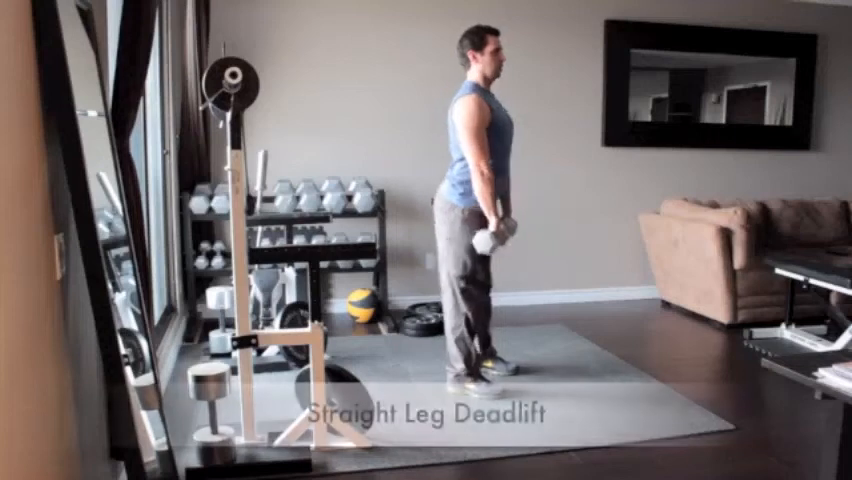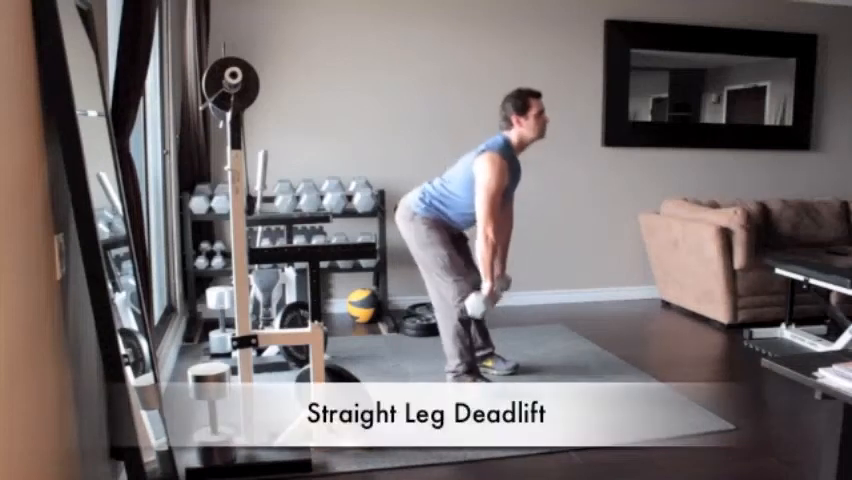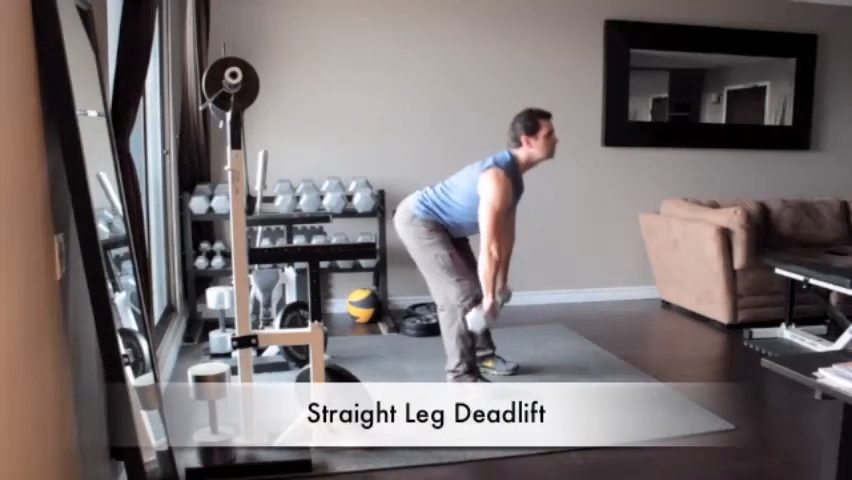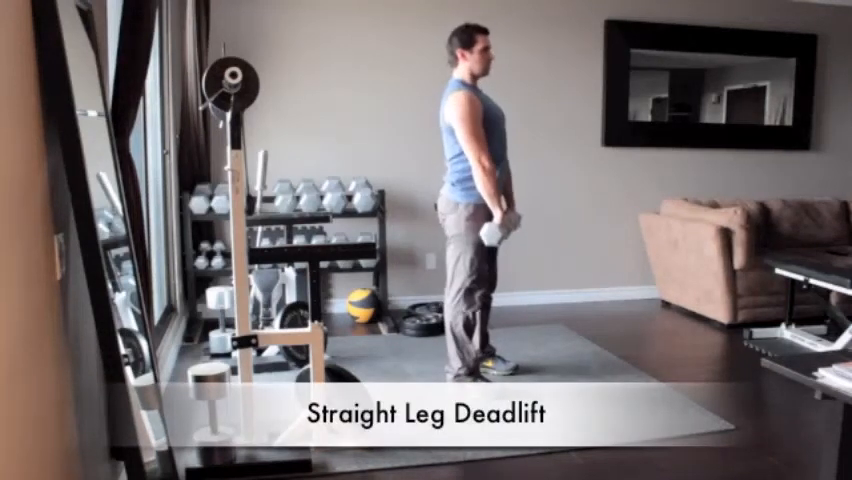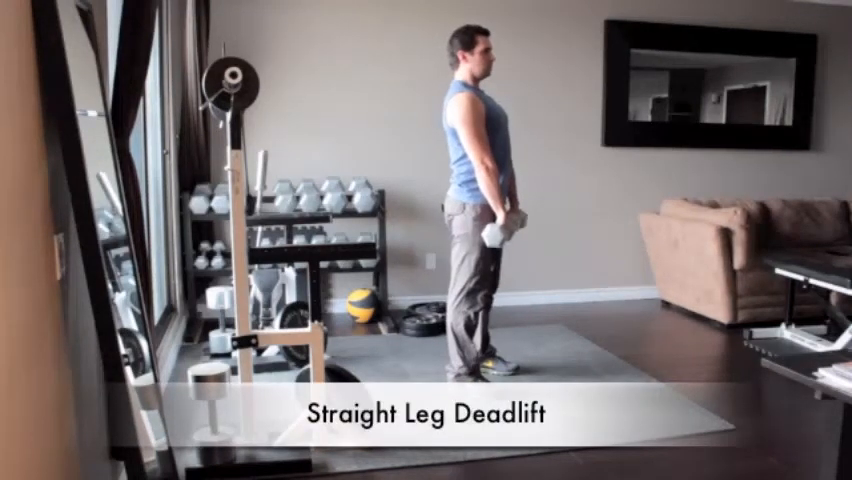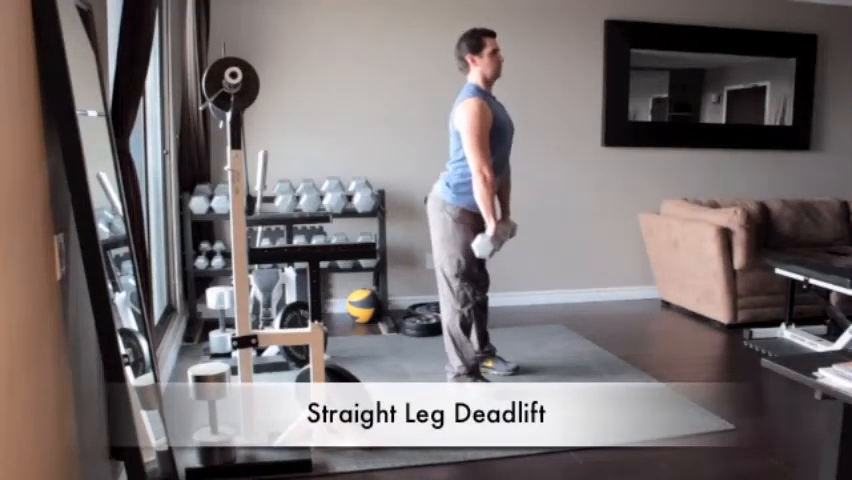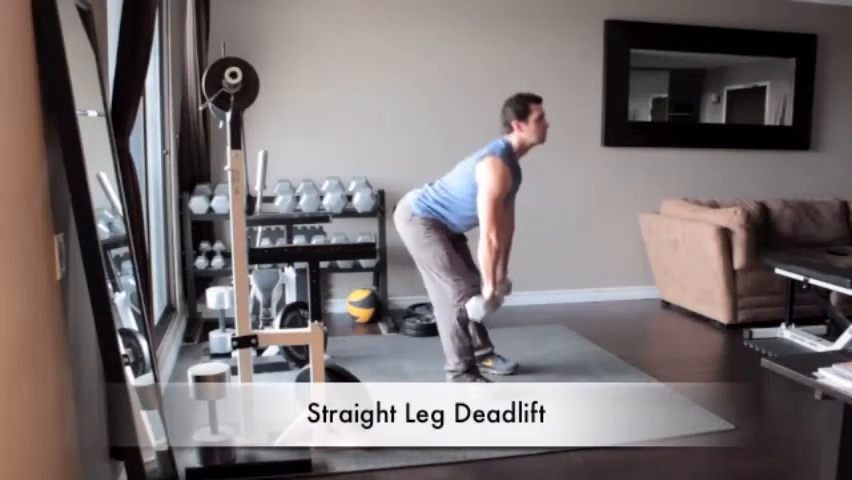
dt=0.7s
person 1, frame 1
left shoulder: (487, 98)
right shoulder: (471, 102)
left elbow: (499, 163)
right elbow: (480, 169)
left wrist: (506, 210)
right wrist: (492, 218)
left hip: (477, 207)
right hip: (460, 208)
left knee: (480, 287)
right knee: (462, 289)
left ankle: (482, 354)
right ankle: (461, 374)
person 1, frame 2
left shoulder: (510, 158)
right shoulder: (495, 161)
left elbow: (504, 218)
right elbow: (486, 231)
left wrist: (499, 269)
right wrist: (489, 281)
left hip: (443, 220)
right hip: (419, 217)
left knee: (472, 286)
right knee: (456, 292)
left ankle: (482, 354)
right ankle: (461, 374)
person 1, frame 3
left shoulder: (514, 173)
right shoulder: (499, 179)
left elbow: (505, 233)
right elbow: (489, 248)
left wrist: (501, 283)
right wrist: (489, 296)
left hip: (442, 223)
right hip: (418, 221)
left knee: (474, 286)
right knee: (460, 293)
left ankle: (483, 355)
right ankle: (462, 375)
person 1, frame 4
left shoulder: (475, 95)
right shoulder: (461, 98)
left elbow: (498, 158)
right elbow: (479, 162)
left wrist: (509, 204)
right wrist: (498, 210)
left hip: (480, 205)
right hip: (465, 206)
left knee: (483, 287)
right knee: (464, 291)
left ankle: (481, 353)
right ankle: (462, 373)
person 1, frame 5
left shoulder: (478, 96)
right shoulder: (463, 99)
left elbow: (502, 159)
right elbow: (483, 164)
left wrist: (513, 204)
right wrist: (500, 211)
left hip: (486, 204)
right hip: (473, 206)
left knee: (484, 287)
right knee: (467, 290)
left ankle: (482, 353)
right ankle: (463, 372)
person 1, frame 6
left shoulder: (490, 102)
right shoulder: (474, 104)
left elbow: (501, 167)
right elbow: (481, 172)
left wrist: (505, 215)
right wrist: (491, 222)
left hip: (470, 209)
right hip: (452, 209)
left knee: (477, 286)
right knee: (459, 291)
left ankle: (482, 353)
right ankle: (462, 374)
person 1, frame 7
left shoulder: (510, 160)
right shoulder: (496, 165)
left elbow: (506, 222)
right elbow: (489, 236)
left wrist: (502, 273)
right wrist: (490, 284)
left hip: (442, 221)
right hip: (418, 218)
left knee: (472, 287)
right knee: (455, 292)
left ankle: (481, 354)
right ankle: (460, 373)
